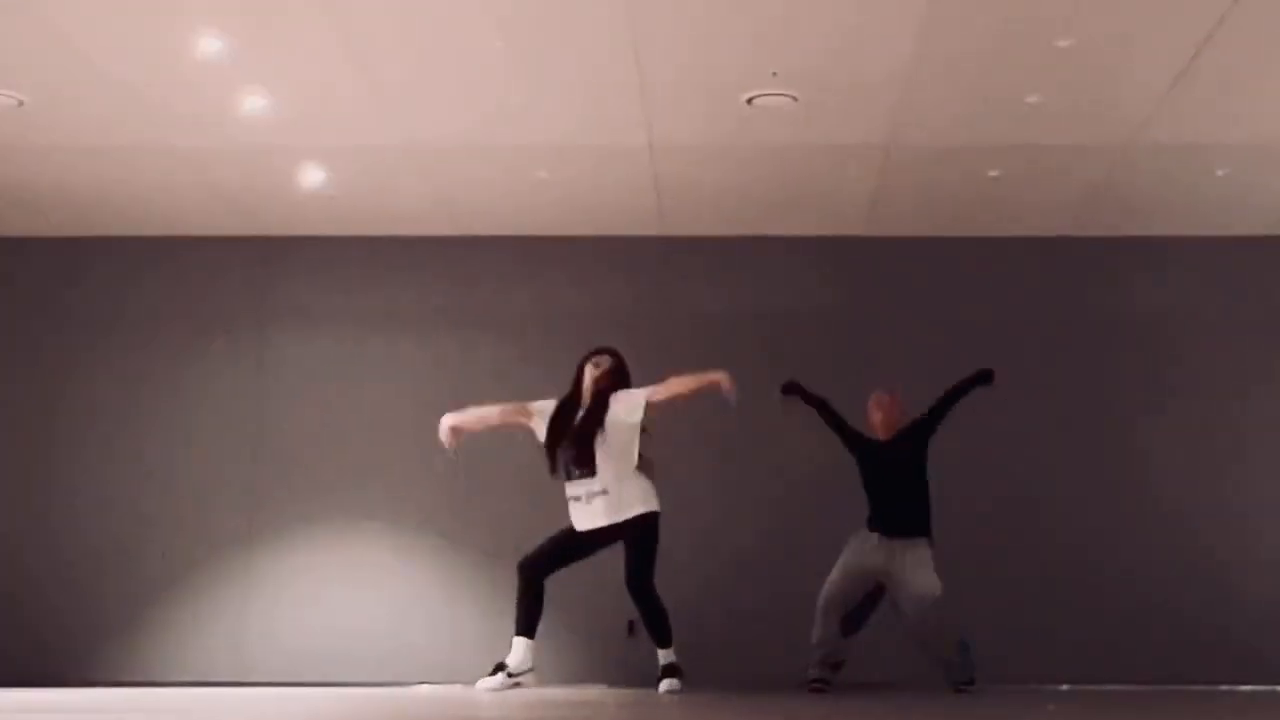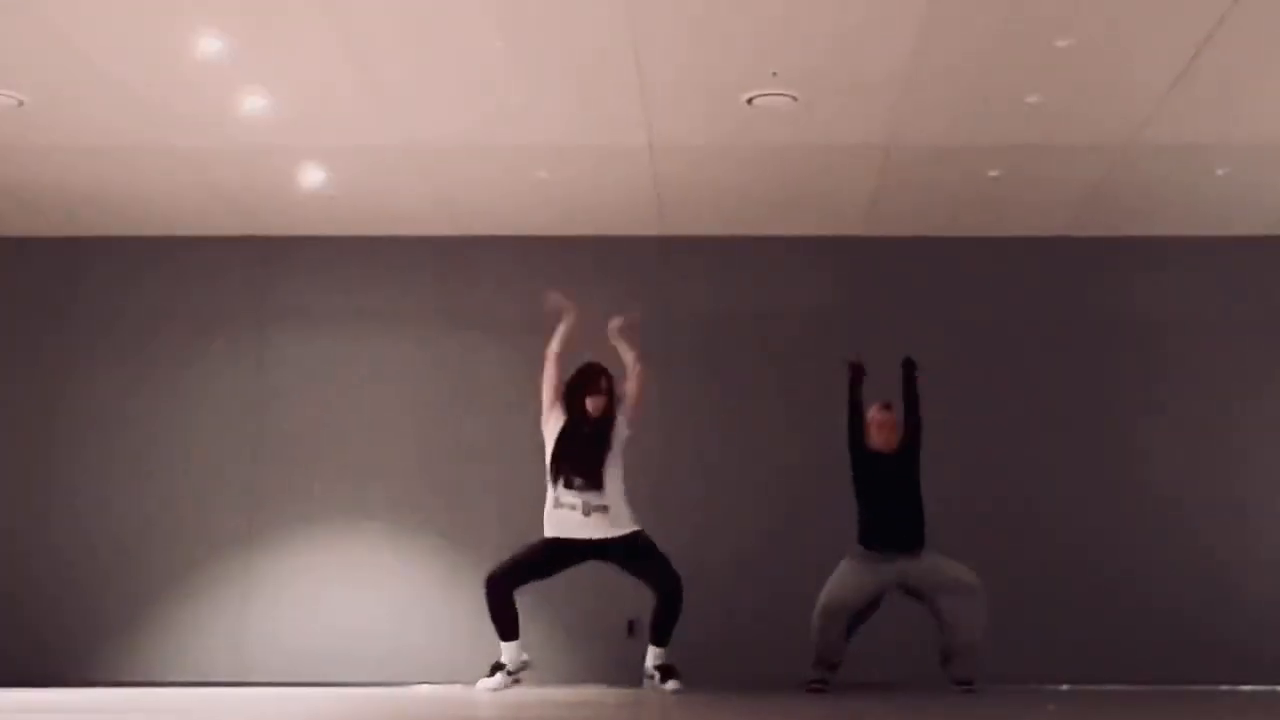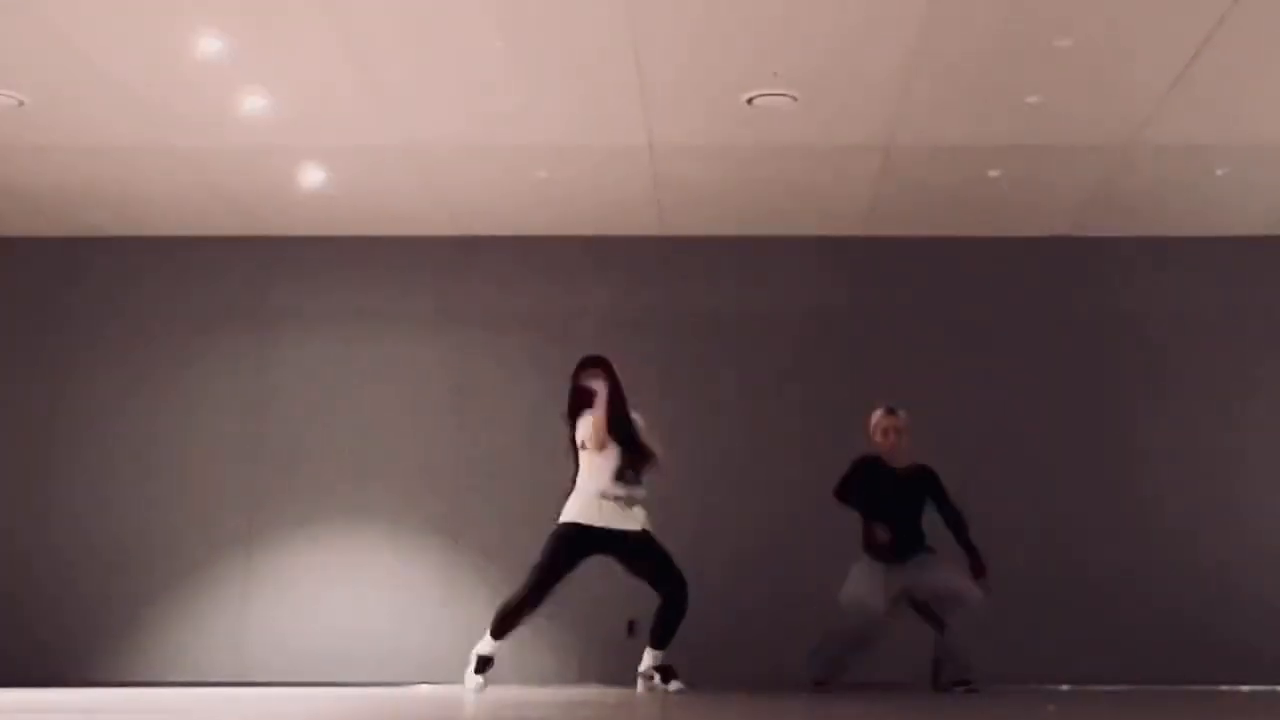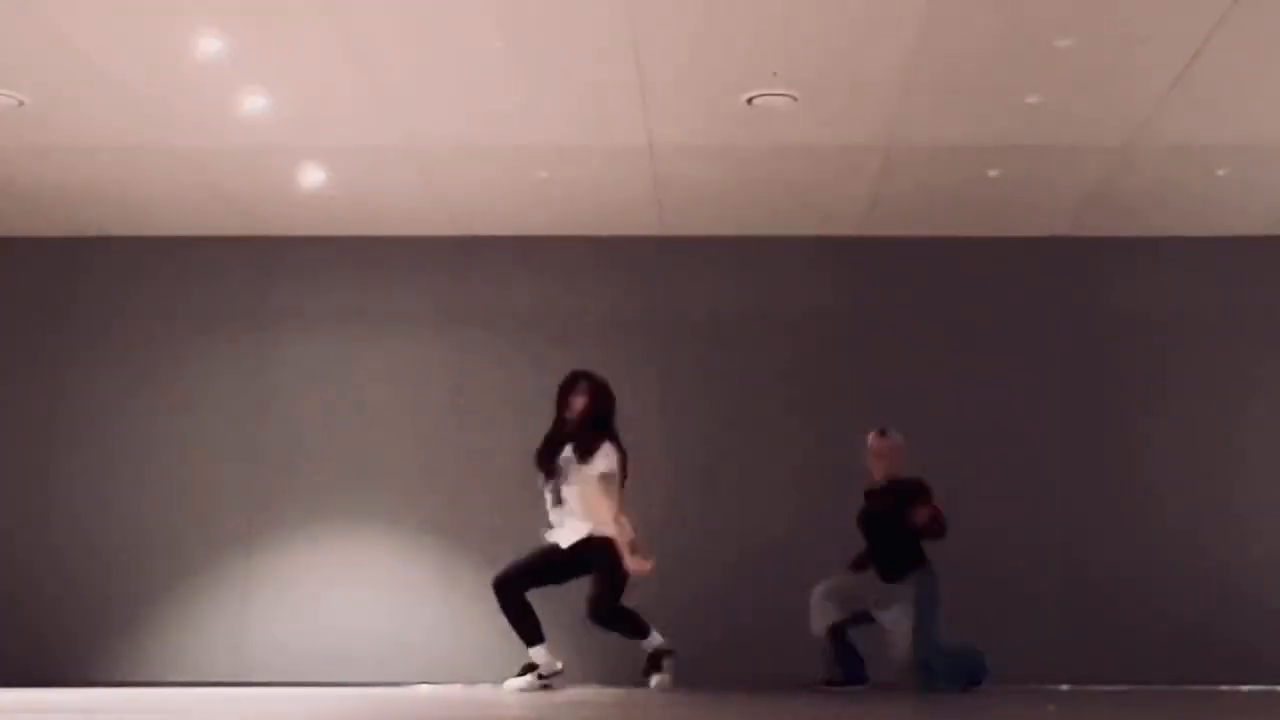
dt=0.4s
person 1, frame 1
left shoulder: (620, 404)
right shoulder: (556, 412)
left elbow: (665, 389)
right elbow: (510, 412)
left wrist: (712, 378)
right wrist: (458, 419)
left hip: (633, 512)
right hip: (588, 520)
left knee: (639, 586)
right knee: (530, 569)
left ankle: (668, 664)
right ankle: (518, 664)
person 1, frame 2
left shoulder: (615, 426)
right shoulder: (557, 423)
left elbow: (635, 373)
right elbow: (552, 360)
left wrist: (617, 337)
right wrist: (567, 321)
left hip: (617, 532)
right hip: (564, 535)
left knee: (670, 586)
right knee: (498, 582)
left ankle: (656, 662)
right ankle: (512, 662)
person 1, frame 3
left shoulder: (629, 423)
right shoulder: (587, 420)
right elbow: (597, 440)
right wrist: (599, 394)
left hip: (628, 527)
right hip: (582, 523)
left knee: (676, 588)
right knee: (533, 591)
left ankle: (651, 667)
right ankle: (486, 649)
person 1, frame 4
left shoulder: (600, 448)
right shoulder: (557, 448)
left elbow: (604, 502)
left wrist: (627, 551)
left hip: (603, 538)
right hip: (571, 539)
left knee: (600, 607)
right knee: (504, 584)
left ankle: (655, 648)
right ankle: (544, 663)
person 2, frame 1
left shoulder: (915, 436)
right shoulder: (864, 447)
left elbow: (943, 404)
right elbow: (831, 417)
left wrist: (977, 379)
right wrist: (800, 391)
left hip: (912, 543)
right hip: (872, 541)
left knee: (924, 599)
right knee: (832, 598)
left ankle: (960, 669)
right ankle: (821, 669)
person 2, frame 2
left shoulder: (908, 455)
right shoulder: (862, 459)
left elbow: (914, 415)
right elbow: (854, 418)
left wrist: (909, 376)
right wrist: (855, 381)
left hip: (916, 558)
right hip: (869, 557)
left knee: (967, 588)
right knee: (831, 604)
left ankle: (960, 669)
right ankle: (823, 670)
person 2, frame 3
left shoulder: (924, 475)
right shoulder: (868, 466)
left elbow: (950, 515)
right elbow: (842, 493)
left wrist: (972, 553)
right wrist: (872, 520)
left hip: (916, 560)
right hip: (877, 563)
left knee: (966, 597)
right knee: (862, 609)
left ankle: (950, 674)
right ankle: (822, 670)
person 2, frame 4
left shoulder: (911, 489)
right shoulder: (873, 493)
left elbow: (938, 529)
left hip: (912, 581)
right hip: (879, 578)
left knee: (909, 654)
right knee: (824, 597)
right ankle: (849, 671)
